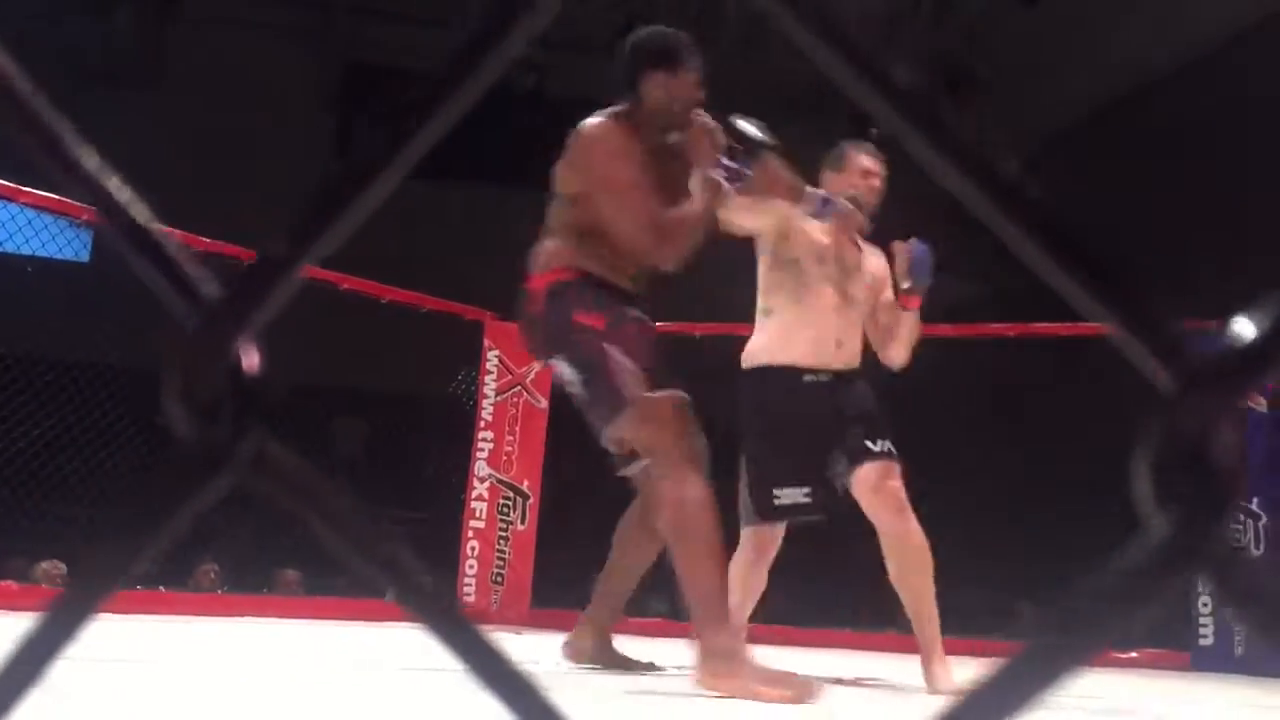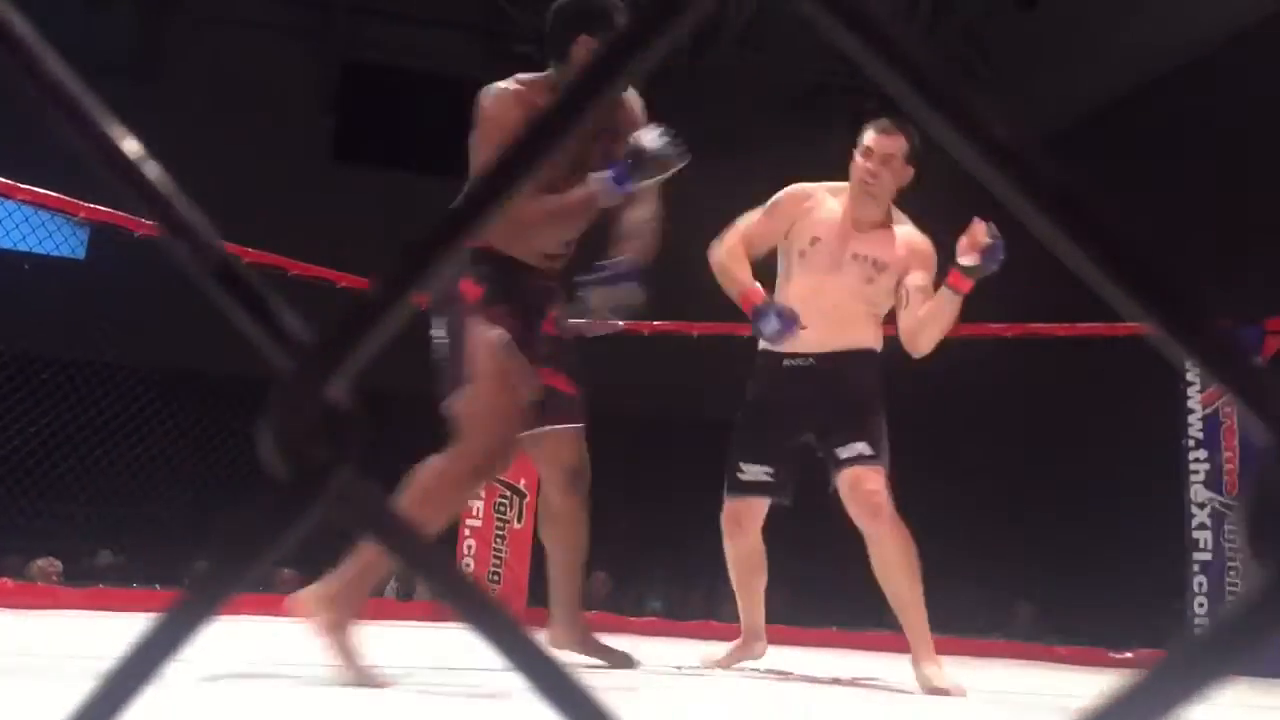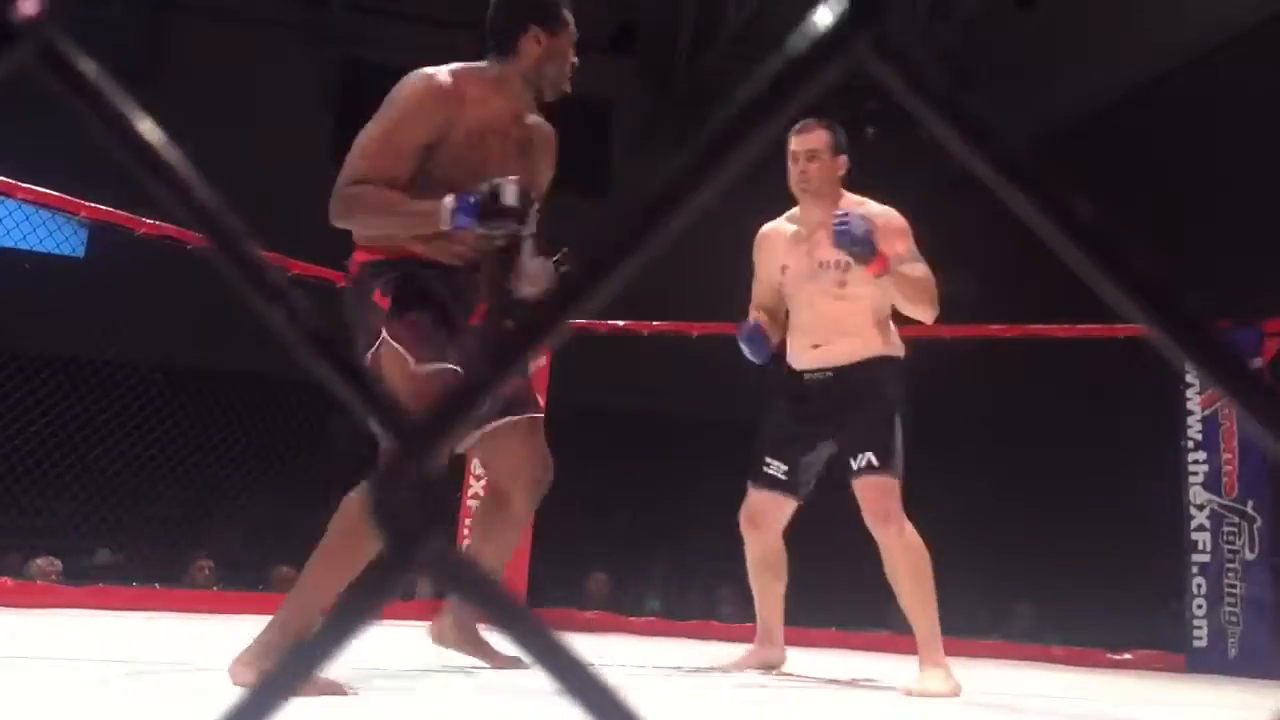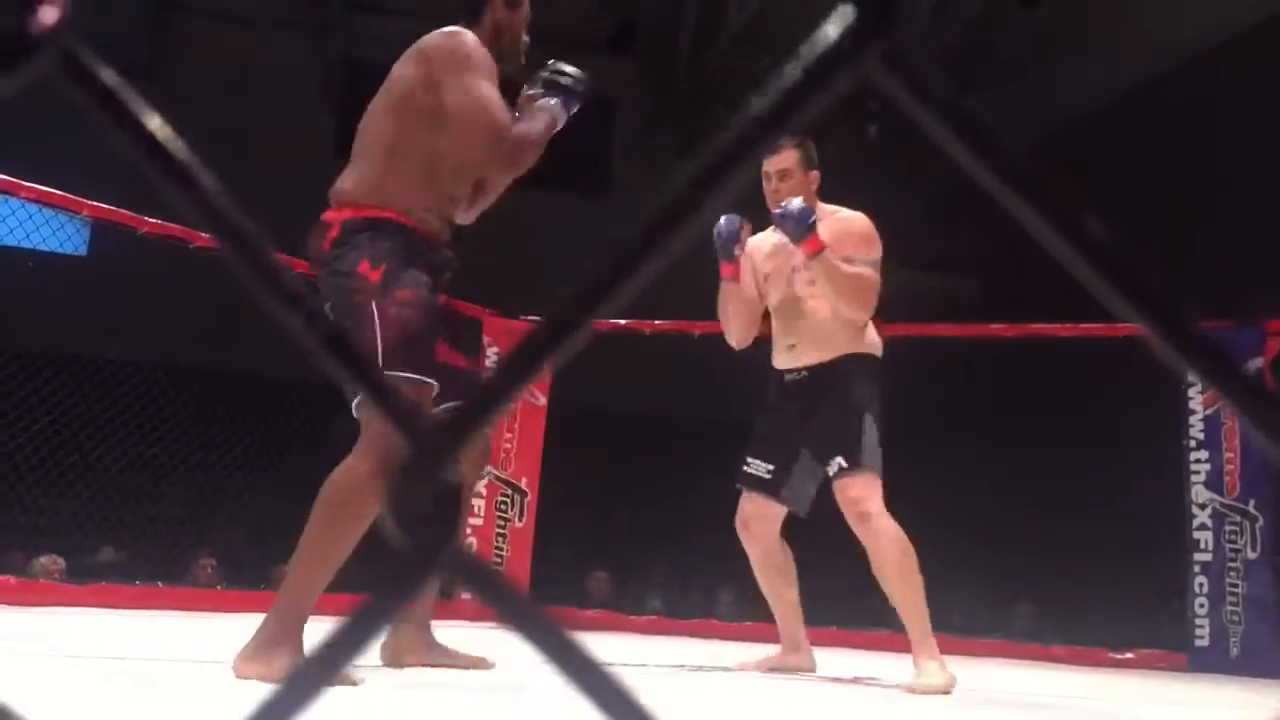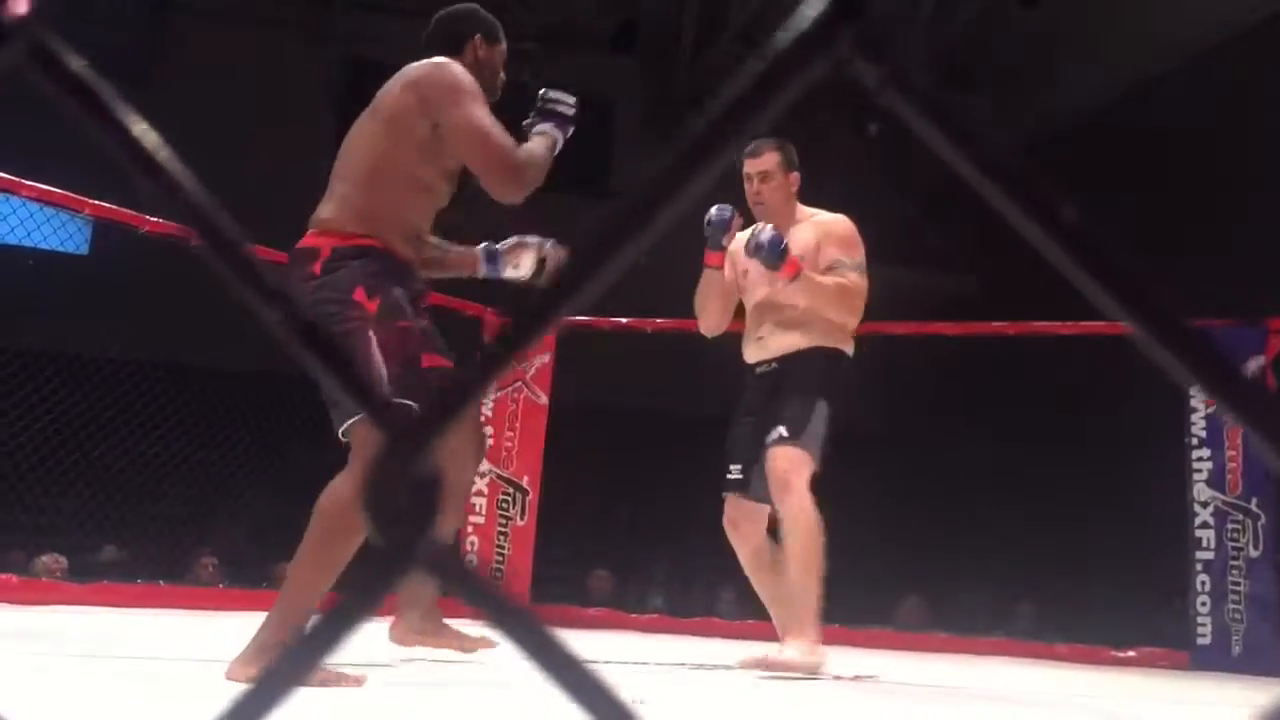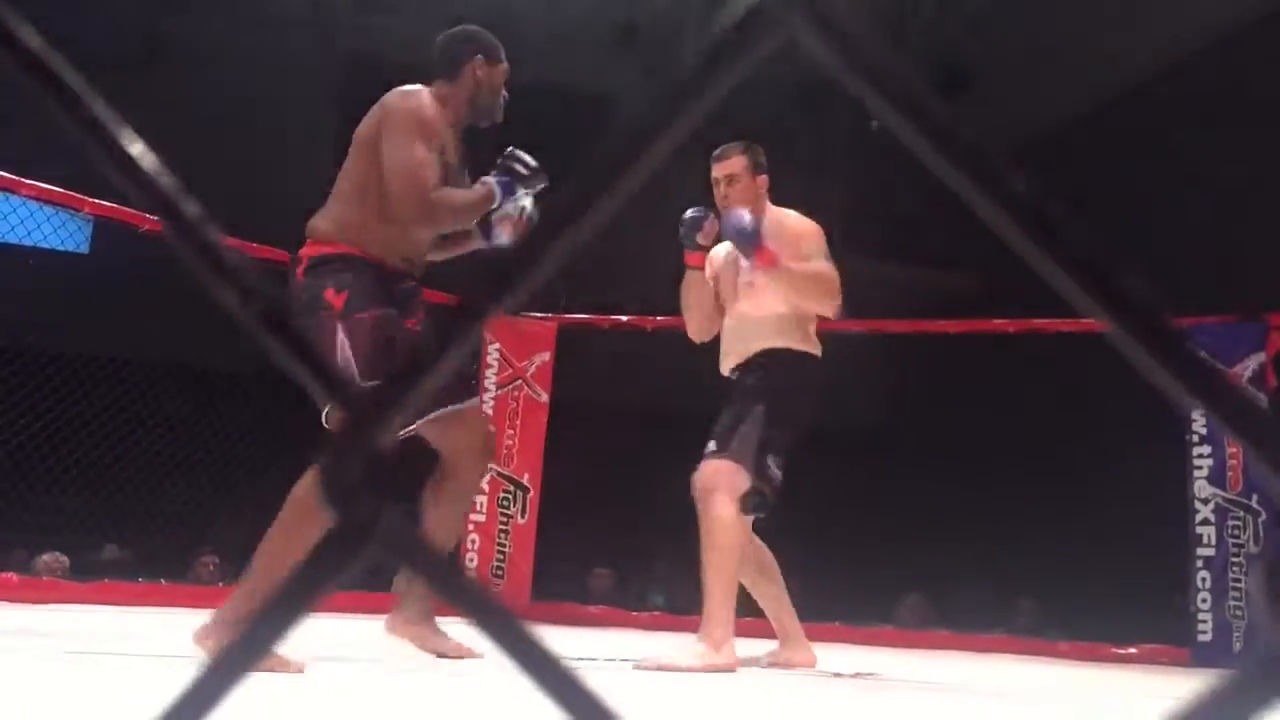
dt=0.2s
person 1, frame 1
left shoulder: (679, 133)
right shoulder: (603, 141)
right elbow: (665, 250)
right wrist: (710, 176)
left hip: (604, 310)
right hip: (571, 305)
left knee: (666, 476)
right knee: (680, 455)
left ankle: (592, 632)
right ankle: (721, 654)
person 1, frame 2
left shoulder: (623, 112)
right shoulder: (513, 105)
left elbow: (639, 210)
right elbow: (508, 217)
left wrist: (626, 266)
right wrist: (614, 179)
left hip: (539, 292)
right hip: (482, 277)
left knee: (567, 466)
right knee: (490, 436)
left ankle: (569, 626)
right ankle: (337, 595)
person 1, frame 3
left shoulder: (537, 139)
right shoulder: (437, 93)
right elbow: (348, 204)
left wrist: (524, 270)
right wrist: (457, 213)
left hip: (468, 303)
right hip: (400, 286)
left knee: (528, 473)
left ankle: (458, 614)
right ankle: (271, 647)
person 1, frame 4
left shoulder: (460, 72)
left elbow: (463, 204)
right elbow: (502, 149)
left wrist: (538, 113)
right wrist: (553, 107)
left hip: (415, 257)
right hip: (371, 247)
left knee: (468, 448)
right knee: (395, 441)
left ankle: (411, 633)
right ankle: (273, 639)
person 1, frame 5
left shoulder: (424, 110)
right shoulder: (442, 78)
right elbow: (513, 177)
left wrist: (496, 259)
right wrist: (552, 129)
left hip: (378, 280)
right hip: (350, 272)
left knee: (460, 441)
right knee: (383, 455)
left ankle: (417, 612)
right ankle: (270, 648)
person 1, frame 6
left shoulder: (441, 139)
right shoulder: (413, 106)
right elbow: (413, 212)
left wrist: (491, 230)
right wrist: (495, 188)
left hip: (395, 290)
right hip: (343, 280)
left knee: (471, 444)
left ankle: (412, 609)
right ankle: (235, 622)
person 2, frame 1
left shoulder: (873, 264)
right shoulder: (788, 221)
left elbow: (893, 356)
right elbow: (737, 211)
left wrist: (911, 293)
right wrist: (808, 200)
left hip: (842, 388)
right hip: (777, 391)
left knee: (888, 501)
right knee: (762, 541)
left ankle: (933, 657)
person 2, frame 2
left shoulder: (912, 245)
right shoulder: (801, 201)
left elbow: (919, 341)
right elbow: (725, 253)
left wrist: (965, 274)
right wrist: (758, 305)
left hip: (850, 374)
right hip: (780, 371)
left knee: (871, 500)
right knee: (739, 518)
left ankle: (926, 654)
right ankle: (751, 634)
person 2, frame 3
left shoulder: (881, 221)
right shoulder: (773, 236)
left elbow: (927, 308)
right elbow: (766, 312)
left wrist: (873, 259)
right wrist: (756, 333)
left hip: (867, 379)
right hip: (801, 385)
left knee: (882, 510)
right knee: (757, 519)
left ankle: (933, 659)
right ankle: (768, 642)
person 2, frame 4
left shoulder: (850, 227)
right shoulder: (758, 247)
left elbow: (862, 305)
right elbow: (738, 336)
left wrist: (811, 242)
right wrist: (728, 265)
left hip: (845, 377)
right hip: (789, 386)
left knee: (863, 507)
right knee: (753, 522)
left ankle: (928, 655)
right ankle: (795, 646)
person 2, frame 5
left shoulder: (832, 229)
right shoulder: (740, 243)
left elbow: (849, 311)
right elbow: (709, 323)
left wrist: (786, 266)
right wrist: (715, 253)
left hip: (811, 367)
right hip: (760, 378)
left knee: (787, 472)
right knee: (740, 521)
left ankle: (804, 634)
right ankle: (792, 640)
person 2, frame 6
left shoulder: (792, 229)
right shoulder: (720, 252)
left elbow: (828, 299)
right elbow: (700, 329)
left wrist: (761, 251)
right wrist: (694, 255)
left hip: (780, 371)
right hip: (744, 382)
left knee: (713, 485)
right knee: (728, 521)
left ankle: (715, 642)
right ankle: (794, 642)
